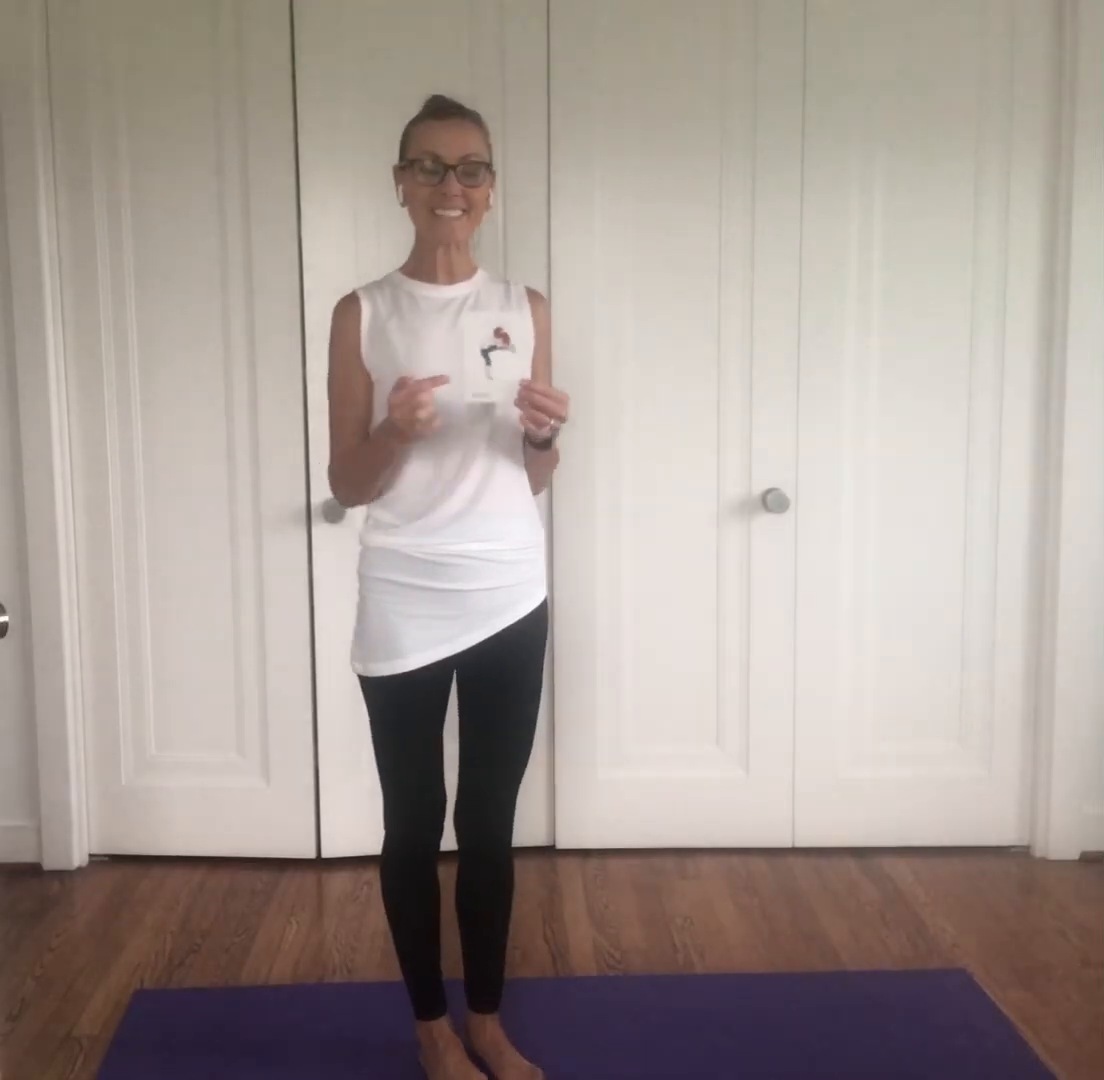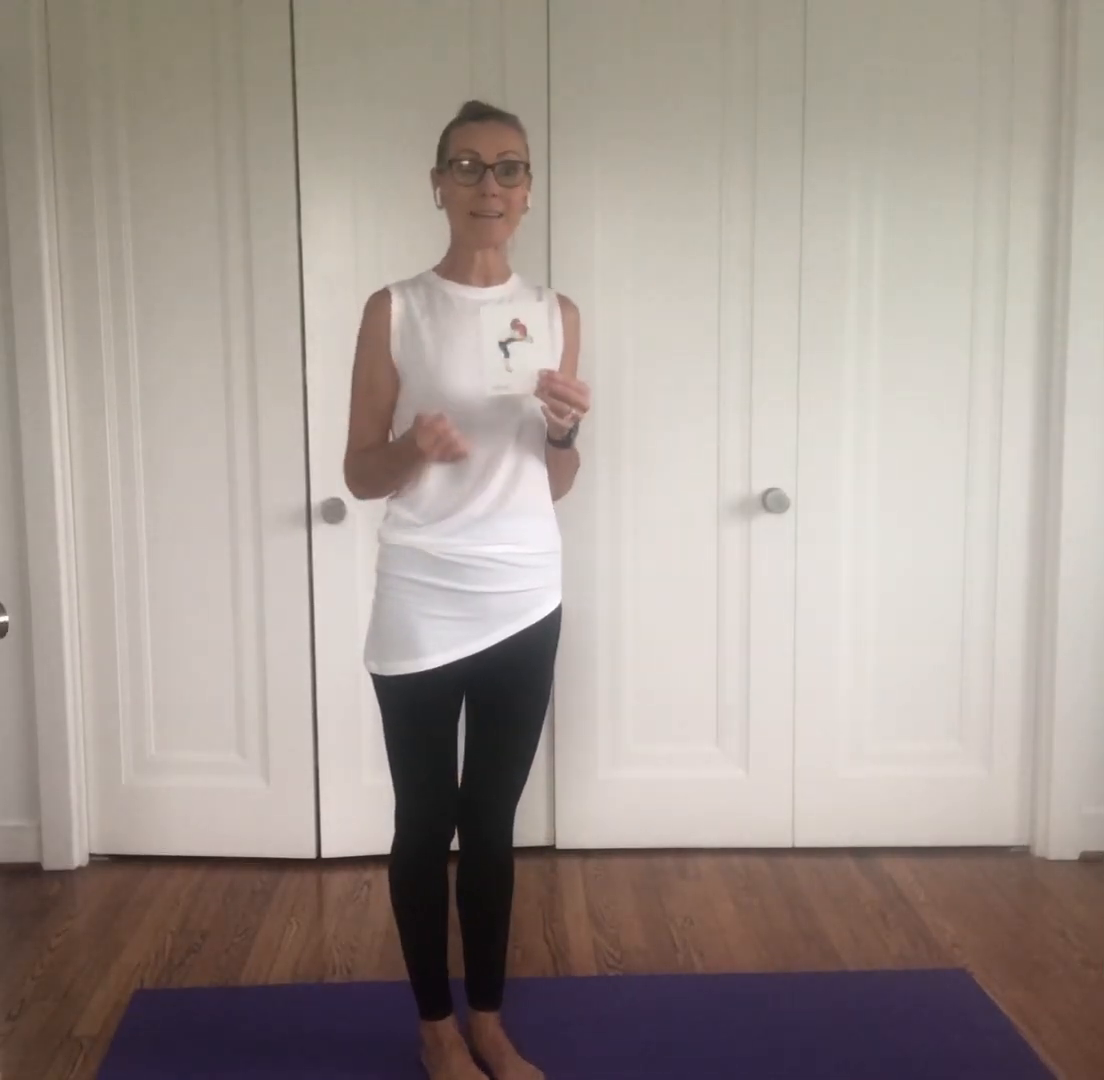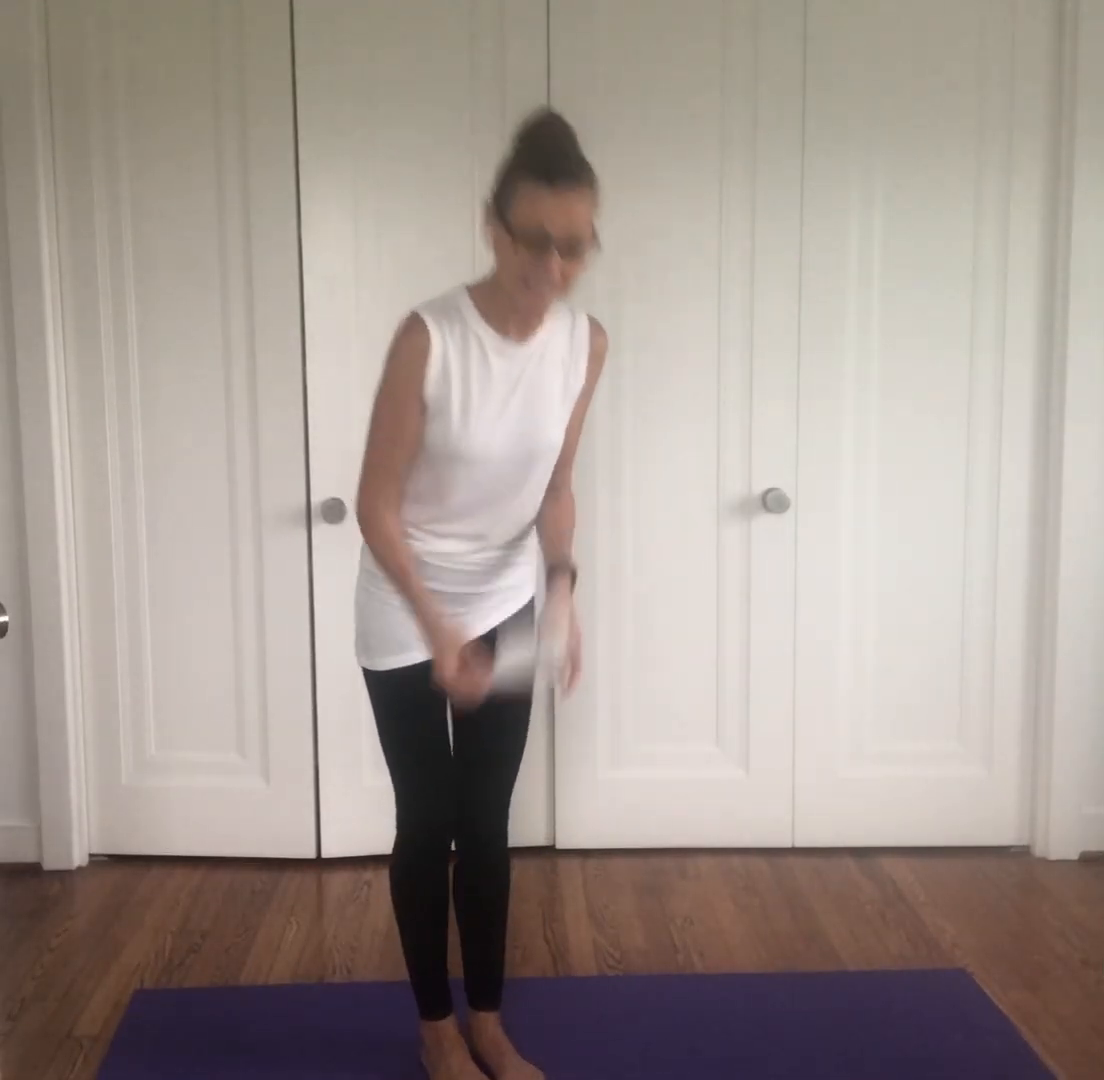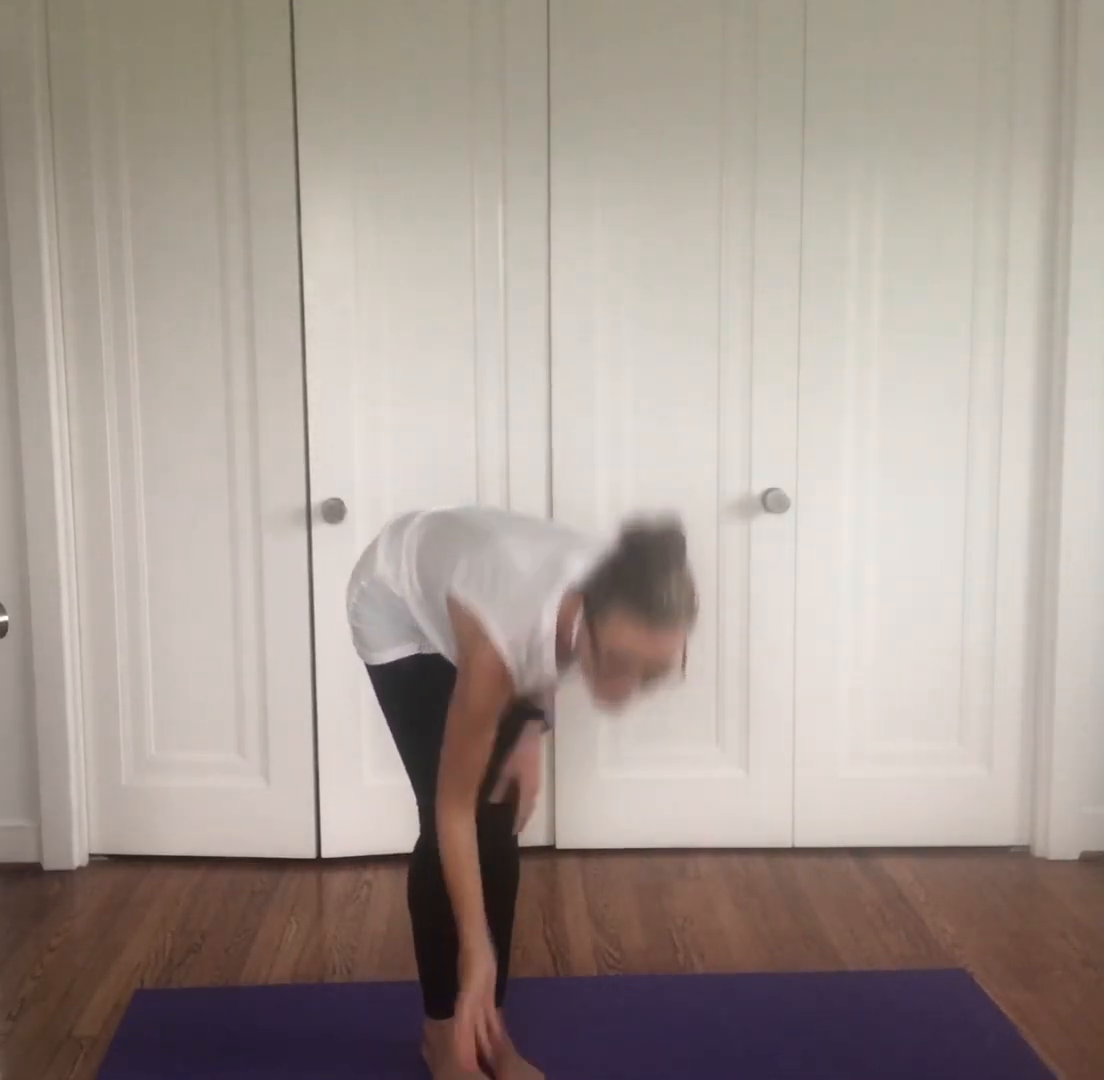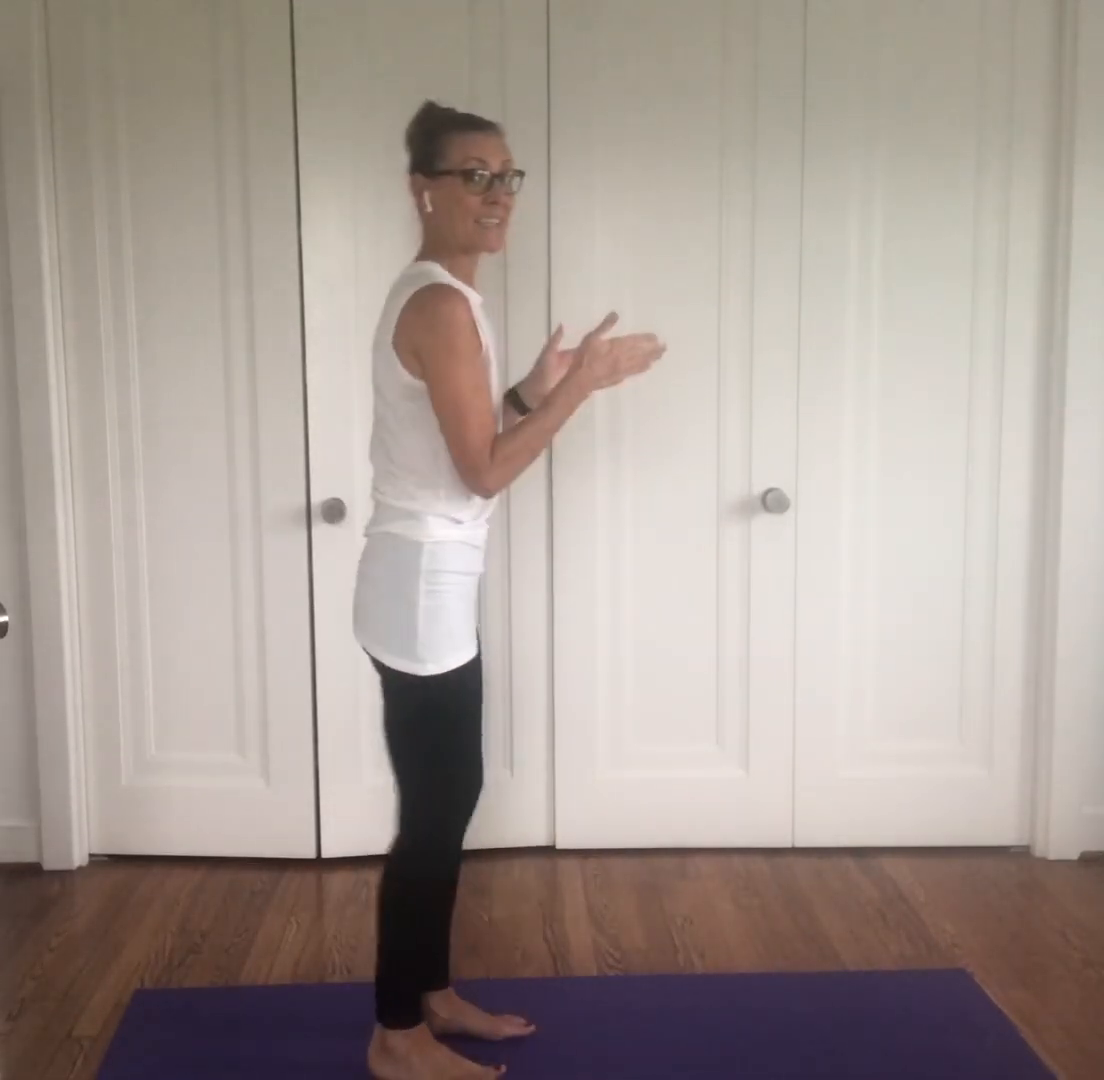
dt=1s
person 1, frame 1
left shoulder: (526, 309)
right shoulder: (361, 314)
left elbow: (536, 480)
right elbow: (347, 486)
left wrist: (543, 437)
right wrist: (397, 430)
left hip: (511, 600)
right hip: (405, 607)
left knee: (490, 822)
right knee: (414, 824)
person 1, frame 2
left shoulder: (554, 313)
right shoulder: (393, 311)
left elbow: (558, 484)
right elbow: (359, 474)
left wrist: (565, 429)
right wrist: (414, 444)
left hip: (524, 604)
right hip: (421, 608)
left knee: (492, 821)
right knee: (425, 823)
person 1, frame 3
left shoulder: (584, 342)
right shoulder: (427, 337)
left elbow: (554, 485)
right elbow: (377, 508)
left wrist: (561, 585)
right wrist: (435, 631)
left hip: (501, 610)
right hip: (403, 610)
left knee: (487, 823)
right knee: (427, 826)
person 1, frame 4
right shoulder: (501, 636)
right elbow: (453, 808)
left wrist: (531, 723)
right wrist: (475, 970)
right hip: (400, 609)
left knee: (500, 826)
right knee: (466, 827)
left ankle: (491, 1024)
right ankle: (441, 1024)
person 1, frame 5
left shoulder: (438, 298)
right shoulder: (440, 304)
right elbow: (484, 469)
left wrist: (533, 390)
right wrist: (581, 383)
left hip: (433, 580)
right hip: (424, 586)
left knee: (446, 803)
right knee: (434, 812)
left ankle: (429, 990)
